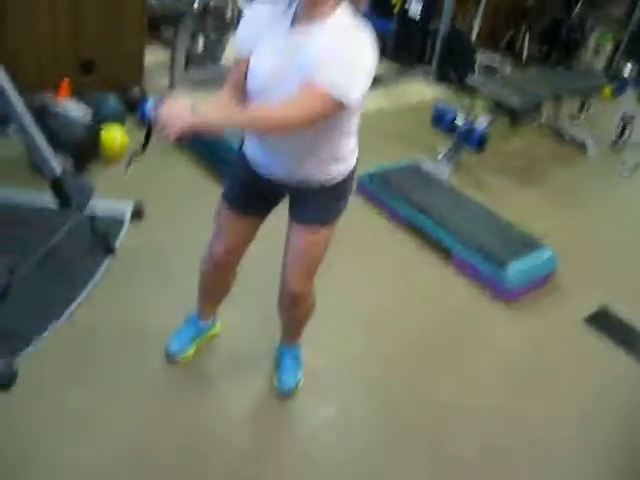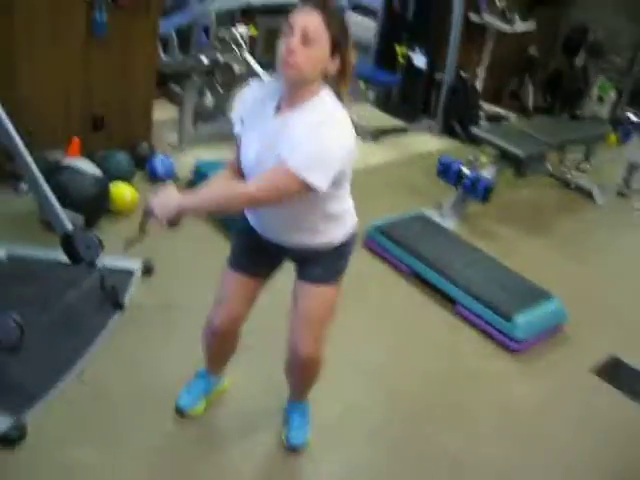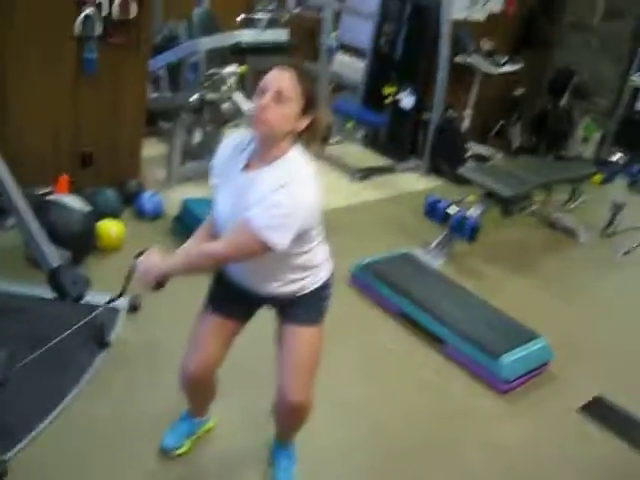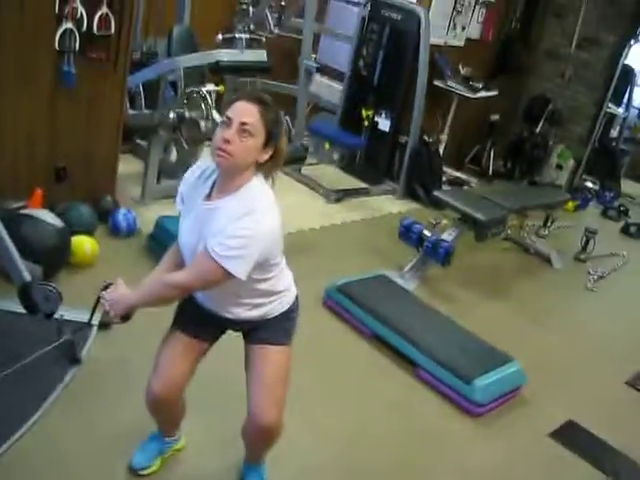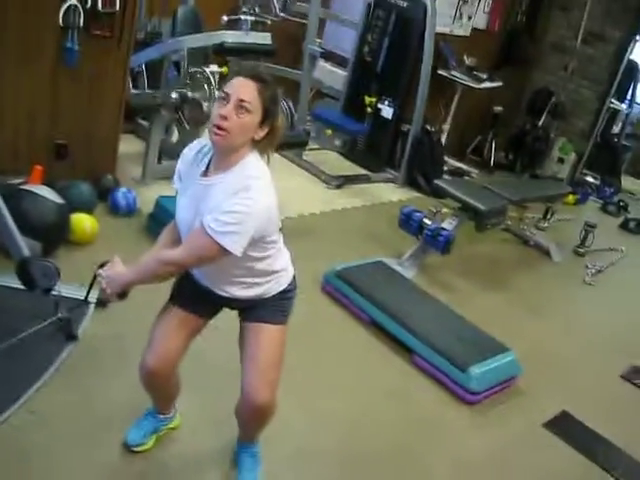
dt=0.2s
person 1, frame 1
left shoulder: (354, 47)
left elbow: (291, 117)
right elbow: (235, 93)
left wrist: (200, 116)
right wrist: (193, 111)
left hip: (323, 180)
right hip: (259, 162)
left knee: (296, 286)
right knee: (219, 257)
left ankle: (289, 349)
right ankle: (203, 320)
person 1, frame 2
left shoulder: (330, 131)
right shoulder: (257, 94)
left elbow: (255, 194)
right elbow: (238, 170)
left wrist: (181, 203)
right wrist: (187, 198)
left hip: (323, 244)
right hip: (263, 229)
left knee: (305, 351)
right knee: (222, 323)
left ankle: (298, 403)
right ankle: (212, 375)
person 1, frame 3
left shoulder: (295, 189)
right shoulder: (233, 147)
left elbow: (223, 252)
right elbow: (217, 223)
left wrist: (163, 265)
right wrist: (170, 260)
left hip: (300, 289)
right hip: (241, 277)
left knee: (294, 400)
right knee: (195, 371)
left ankle: (283, 444)
right ankle: (198, 417)
person 1, frame 4
left shoulder: (255, 218)
right shoulder: (199, 175)
left elbow: (185, 282)
right elbow: (181, 249)
left wrist: (130, 299)
right wrist: (134, 291)
left hip: (267, 311)
right hip: (208, 301)
left knee: (265, 421)
right knee: (160, 392)
right ankle: (169, 436)
person 1, frame 5
left shoulder: (251, 196)
right shoulder: (196, 153)
left elbow: (180, 259)
right elbow: (179, 226)
left wrist: (126, 277)
right wrist: (131, 270)
left hip: (264, 292)
right hip: (205, 277)
left knee: (259, 399)
right knee: (154, 366)
left ankle: (248, 444)
right ankle: (164, 414)
